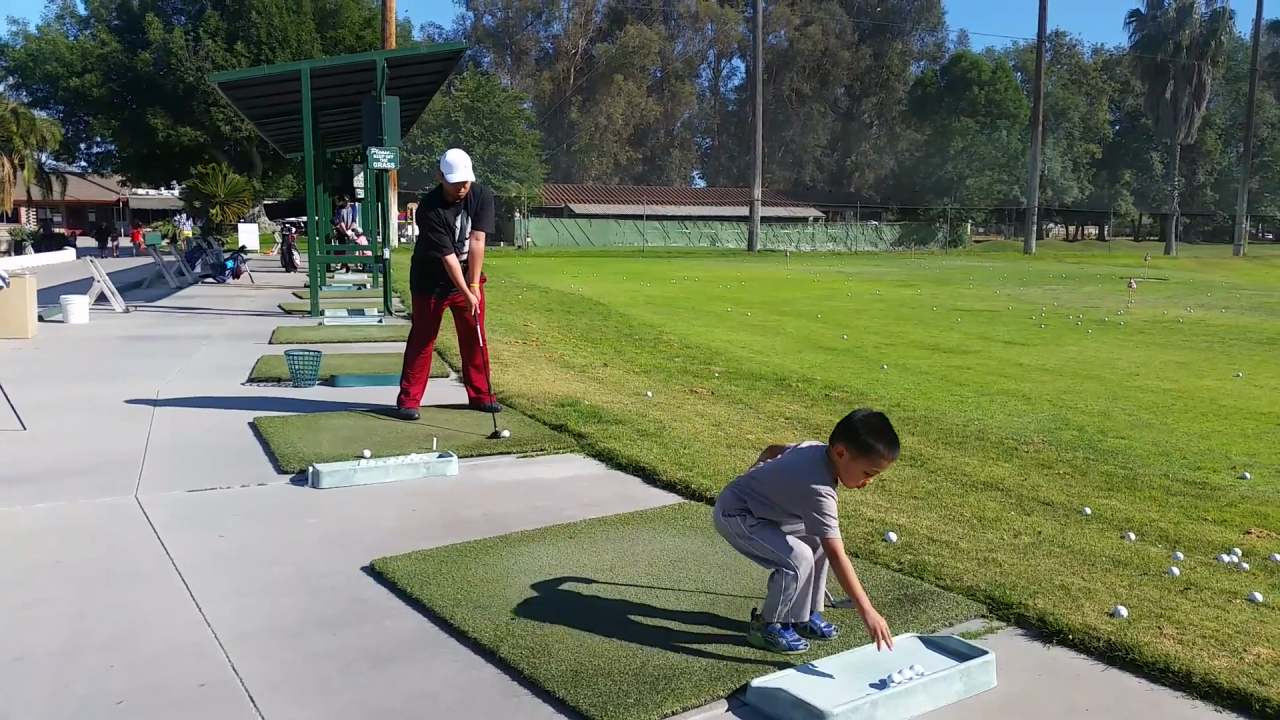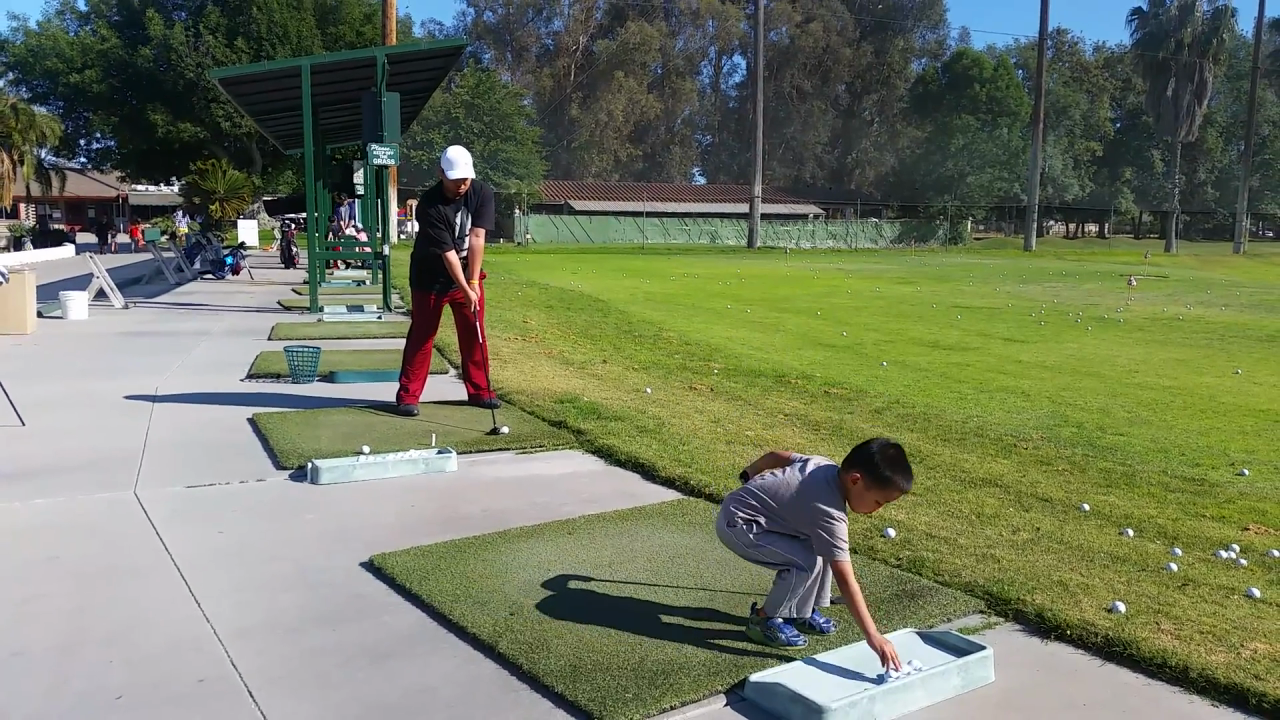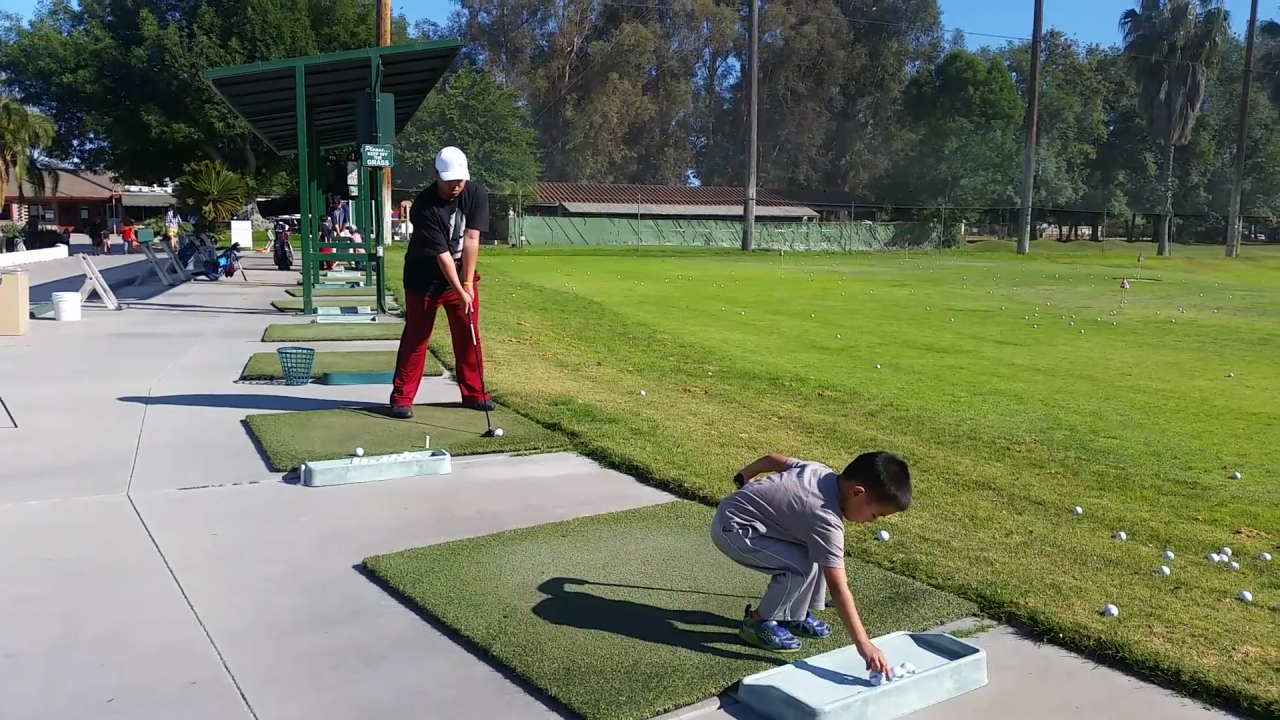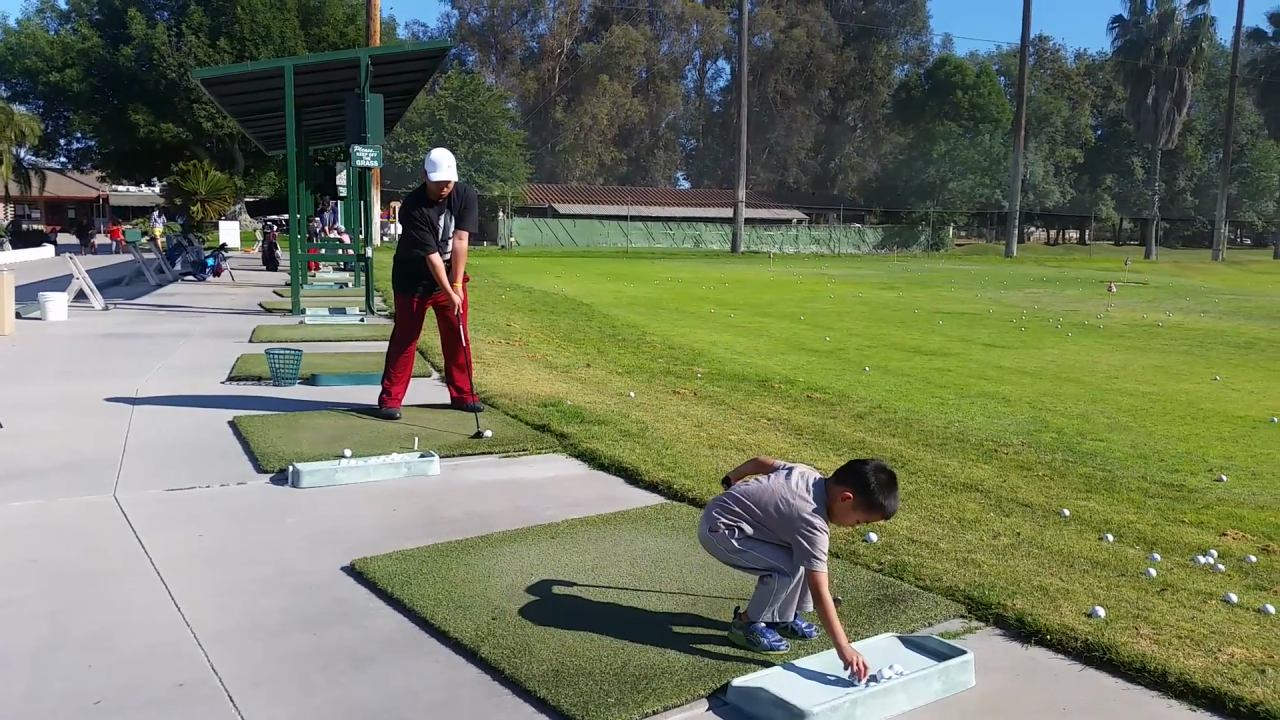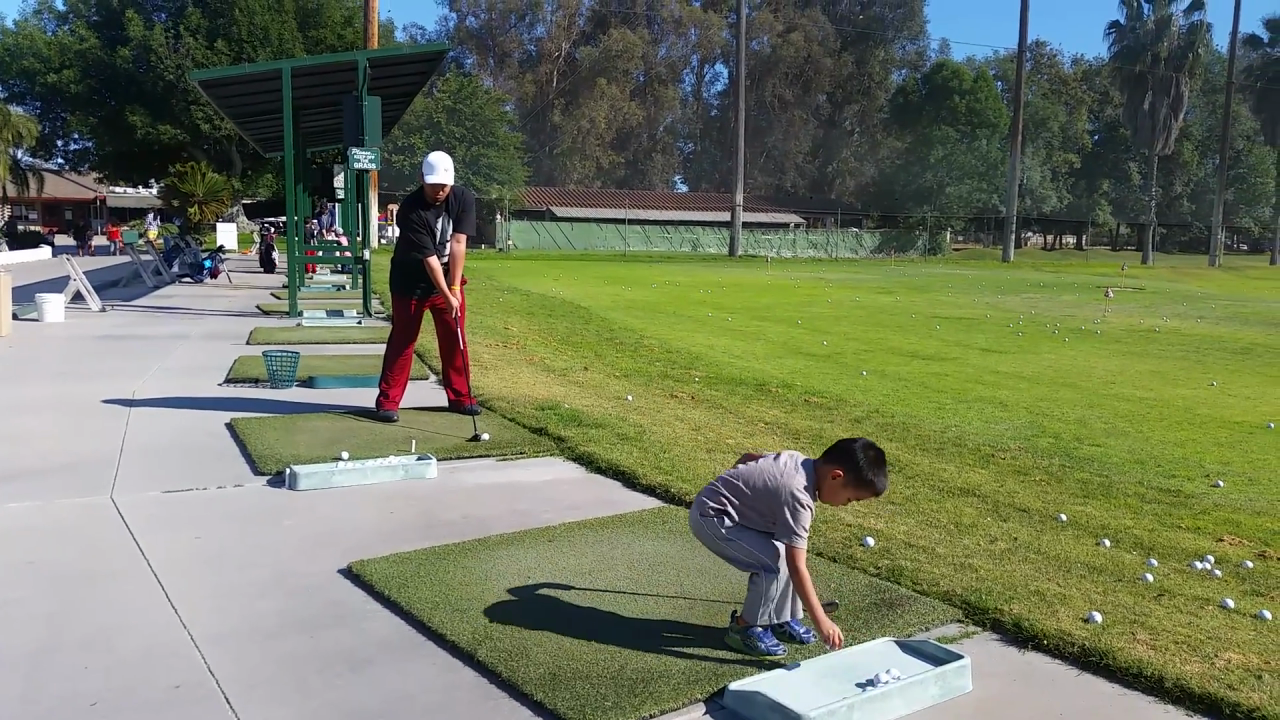
dt=0.2s
person 1, frame 1
left shoulder: (482, 196)
right shoulder: (429, 208)
left elbow: (477, 241)
right elbow: (447, 256)
left wrist: (474, 285)
right wrist: (465, 293)
left hip: (468, 276)
right hip: (431, 281)
left knee: (474, 336)
right knee: (422, 338)
left ankle: (480, 394)
right ankle: (408, 398)
person 1, frame 2
left shoulder: (482, 193)
right shoulder: (429, 205)
left elbow: (477, 238)
right elbow: (447, 252)
left wrist: (474, 282)
right wrist: (465, 290)
left hip: (468, 273)
right hip: (430, 278)
left knee: (474, 332)
right knee: (422, 335)
left ankle: (479, 390)
right ankle: (408, 395)
person 1, frame 3
left shoulder: (477, 194)
right shoulder: (423, 206)
left elbow: (471, 240)
right elbow: (441, 254)
left wrist: (468, 284)
right wrist: (459, 291)
left hip: (463, 275)
right hip: (424, 279)
left knee: (468, 334)
right knee: (416, 337)
left ankle: (473, 392)
right ankle: (401, 397)
person 1, frame 4
left shoulder: (466, 195)
right shoulder: (413, 207)
left elbow: (460, 241)
right elbow: (430, 255)
left wrist: (457, 284)
right wrist: (448, 292)
left hip: (451, 276)
right hip: (413, 280)
left knee: (457, 335)
right knee: (405, 338)
left ankle: (462, 393)
right ankle: (390, 398)
person 1, frame 5
left shoulder: (464, 198)
right shoulder: (410, 210)
left elbow: (458, 244)
right elbow: (428, 257)
left wrist: (455, 288)
right wrist: (446, 296)
left hip: (449, 279)
right hip: (411, 282)
left knee: (455, 338)
right knee: (402, 340)
left ankle: (460, 396)
right ankle: (388, 400)
person 2, frame 1
left shoulder: (816, 449)
right shoulder: (819, 490)
left elbow: (774, 449)
right elbow: (837, 557)
left wrist: (758, 476)
right wrist: (867, 611)
right hip: (734, 515)
left knee: (817, 543)
right knee: (798, 559)
left ankle: (804, 614)
right ankle: (766, 626)
person 2, frame 2
left shoulder: (825, 465)
right shoulder: (830, 513)
left elbow: (776, 456)
right elbow: (845, 581)
left wrist: (749, 475)
right wrist: (873, 635)
left hip: (741, 504)
right hip: (736, 524)
left knee: (823, 549)
right knee: (807, 562)
left ankle: (802, 610)
right ankle: (765, 620)
person 2, frame 3
left shoulder: (823, 472)
right shoulder: (827, 520)
left elbow: (773, 460)
right elbow: (838, 588)
left wrist: (743, 477)
right wrist: (863, 644)
left hip: (737, 509)
right hip: (733, 529)
left knee: (816, 554)
right knee: (803, 568)
left ankle: (796, 613)
right ankle: (759, 622)
person 2, frame 4
left shoulder: (810, 474)
right shoulder: (812, 522)
left elbow: (760, 462)
right elbow: (820, 592)
left wrist: (730, 481)
right wrist: (844, 647)
left hip: (726, 512)
right hip: (720, 530)
left knee: (802, 558)
right knee: (788, 570)
left ankle: (784, 615)
right ankle: (748, 624)
person 2, frame 5
left shoulder: (799, 460)
right shoulder: (799, 498)
left elbow: (750, 457)
right elbow: (798, 567)
right wrist: (821, 620)
left hip: (731, 507)
right hip: (711, 516)
left knee: (787, 551)
right knee: (774, 565)
left ankle: (781, 619)
right ankle: (746, 627)
